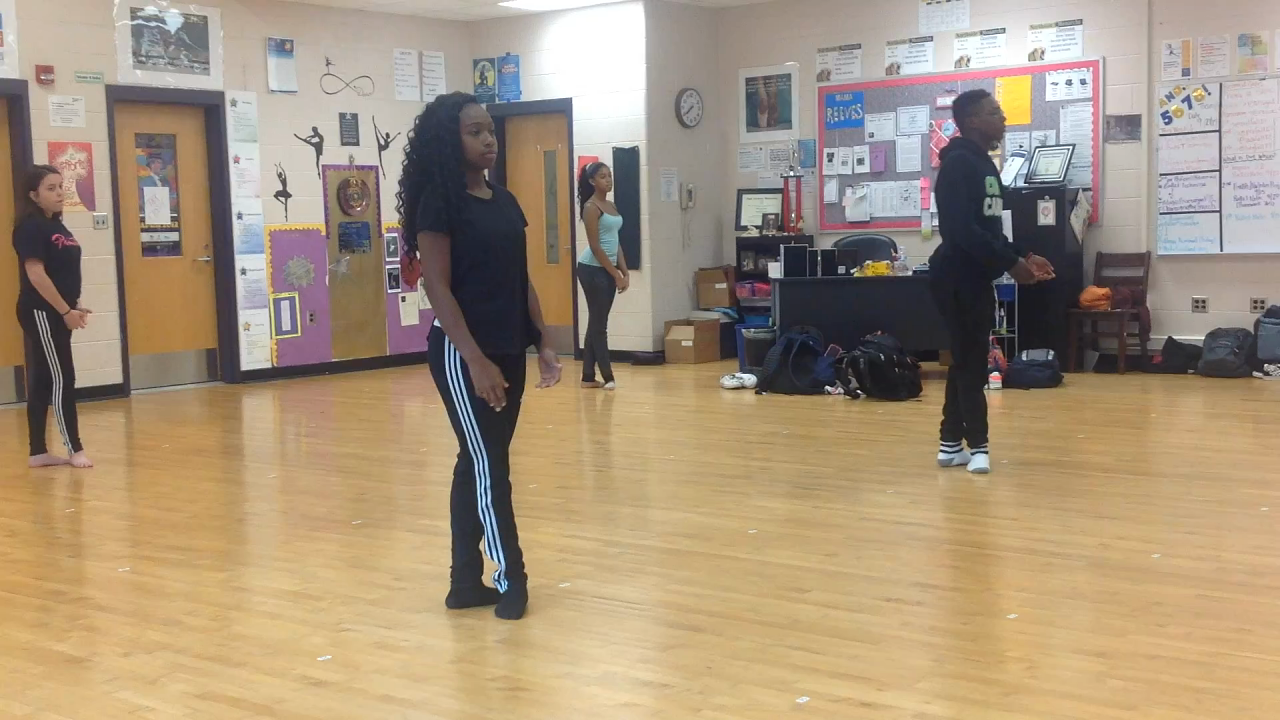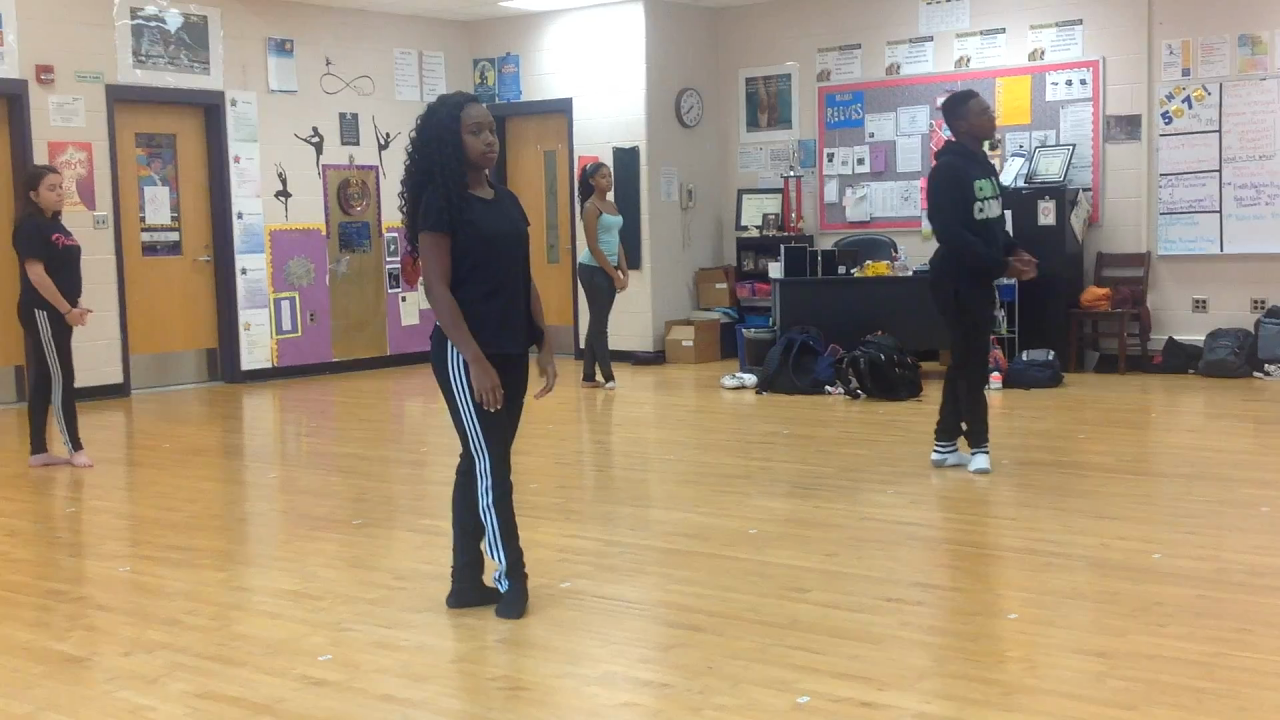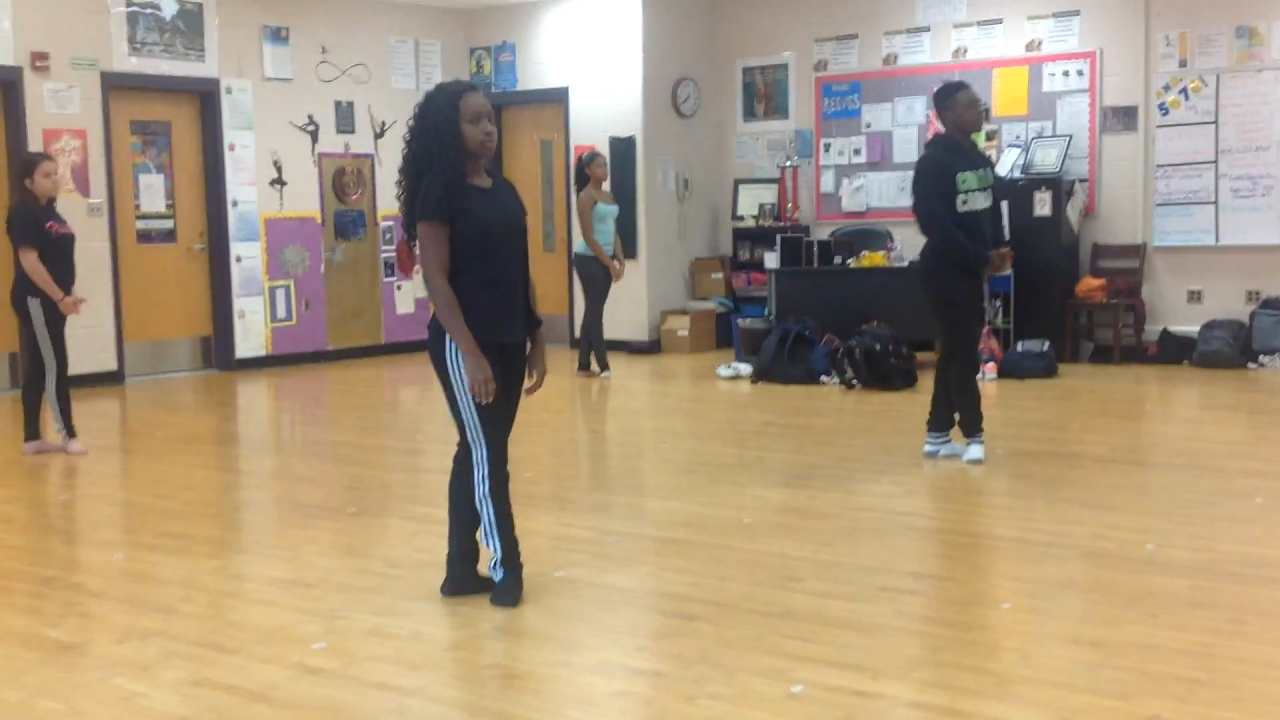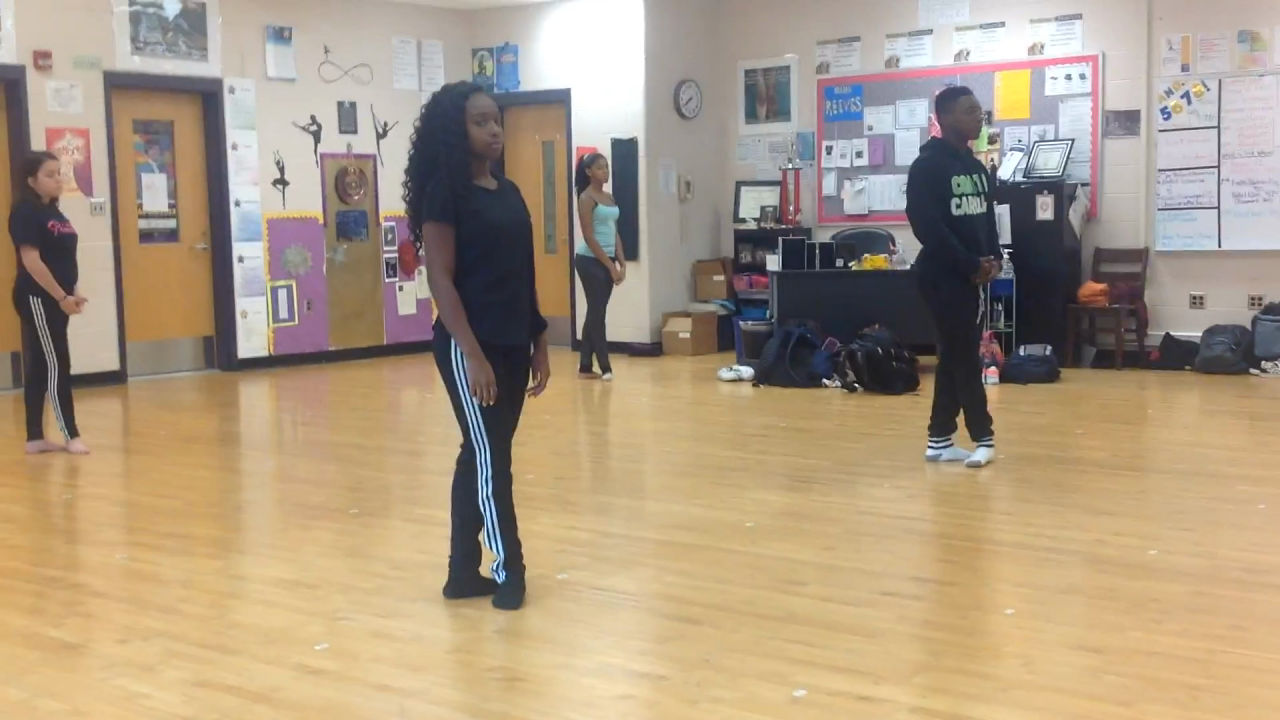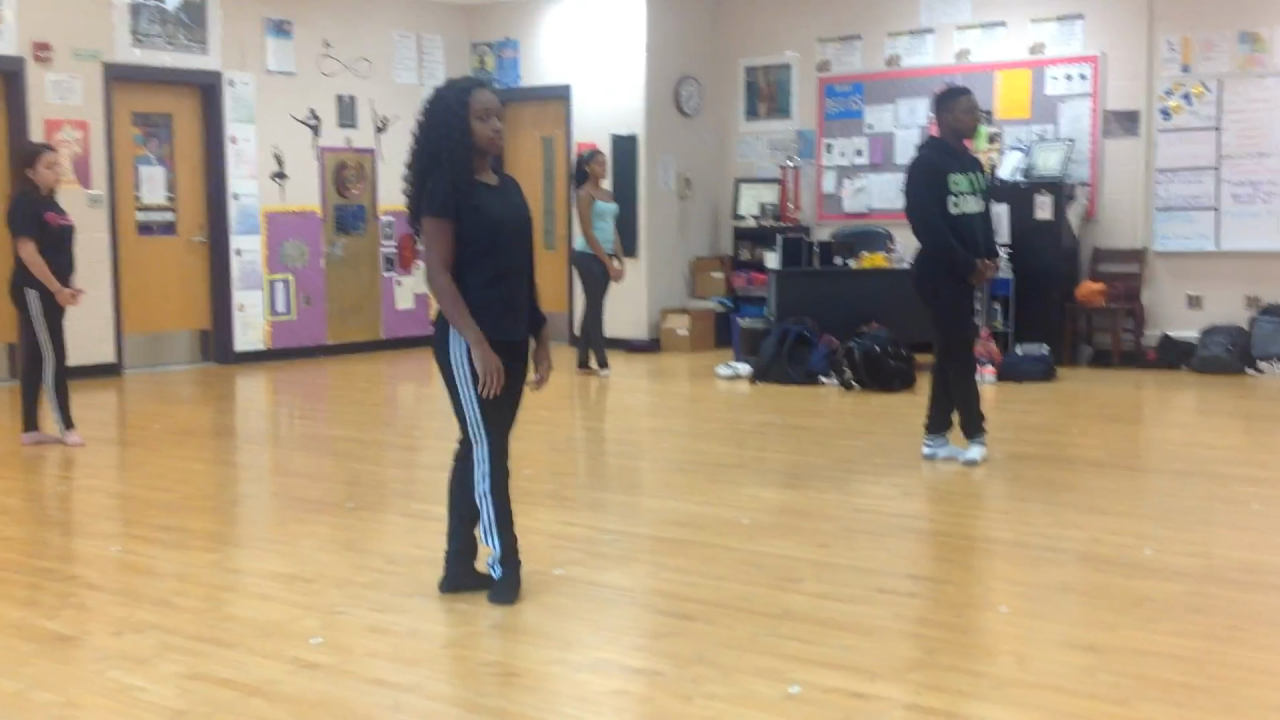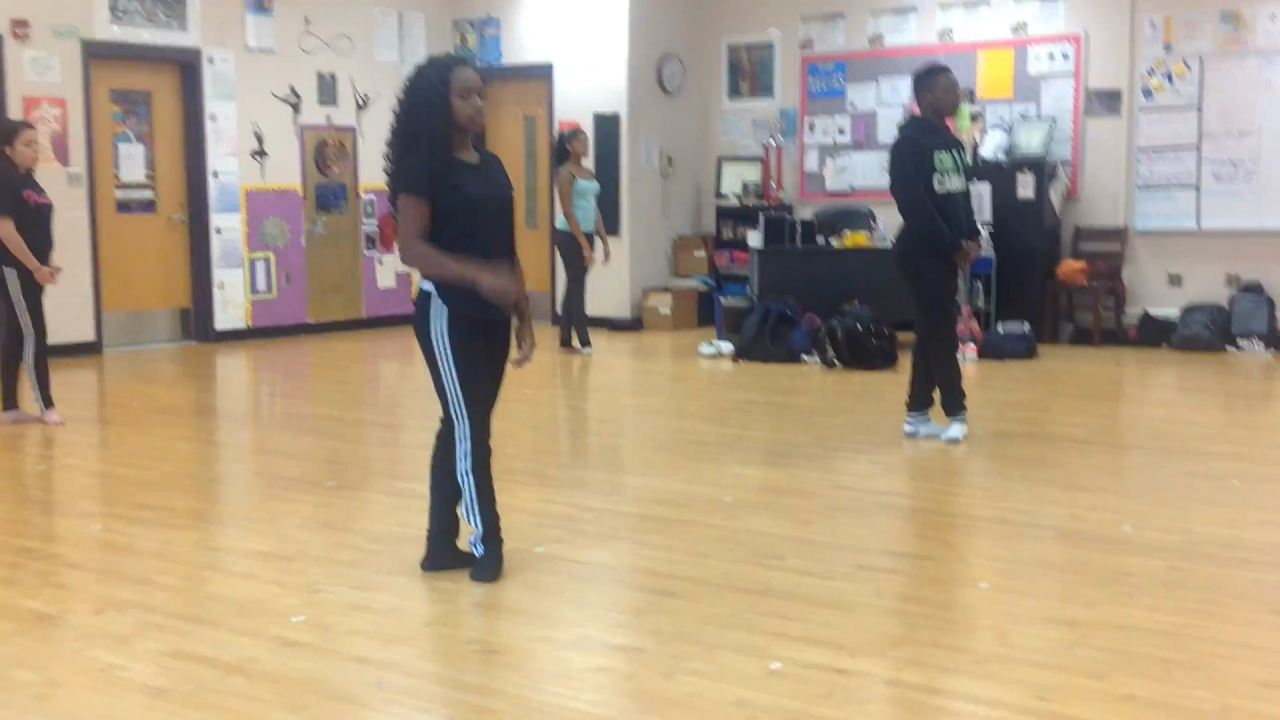
dt=0.2s
person 1, frame 1
left shoulder: (504, 200)
right shoulder: (438, 202)
right elbow: (437, 287)
left wrist: (541, 342)
right wrist: (475, 358)
left hip: (508, 350)
right hip: (462, 352)
left knee: (480, 463)
right knee: (487, 465)
left ankle: (466, 581)
right ankle: (511, 579)
person 1, frame 2
left shoulder: (506, 200)
right shoulder: (440, 203)
right elbow: (437, 288)
left wrist: (542, 345)
right wrist: (475, 359)
left hip: (511, 350)
right hip: (465, 352)
left knee: (481, 463)
right knee: (490, 465)
left ankle: (467, 581)
right ankle: (511, 580)
person 1, frame 3
left shoulder: (504, 190)
right shoulder: (439, 192)
right elbow: (436, 277)
left wrist: (535, 340)
right wrist: (470, 352)
left hip: (509, 340)
right hip: (465, 342)
left knee: (479, 452)
right knee: (487, 453)
left ankle: (461, 569)
right ankle: (505, 568)
person 1, frame 4
left shoulder: (508, 191)
right shoulder: (445, 192)
right elbow: (440, 279)
left wrist: (539, 343)
right wrist: (473, 354)
left hip: (512, 342)
right hip: (470, 343)
left knee: (482, 454)
right knee: (490, 455)
left ankle: (464, 571)
right ankle: (508, 570)
person 1, frame 5
left shoulder: (509, 187)
right shoulder: (445, 188)
right elbow: (439, 275)
left wrist: (540, 337)
right wrist: (476, 345)
left hip: (511, 337)
right hip: (468, 337)
left knee: (479, 449)
right knee: (487, 451)
left ankle: (459, 565)
right ankle: (504, 565)
person 1, frame 6
left shoulder: (491, 164)
right shoulder: (424, 164)
right elbow: (411, 248)
left wrist: (523, 314)
right wrist: (479, 276)
left hip: (492, 314)
right hip: (448, 311)
left knee: (463, 427)
right knee: (469, 429)
left ankle: (441, 543)
right ankle: (486, 543)
person 2, frame 1
left shoulder: (984, 165)
right shoulder: (958, 165)
right elbow: (960, 229)
left wrist: (1020, 255)
right wrist: (1011, 263)
left hip: (976, 277)
right hip: (957, 277)
left knee: (968, 360)
right knee: (972, 361)
left ankle: (952, 442)
right ankle: (976, 444)
person 2, frame 2
left shoulder: (986, 167)
right shoulder: (948, 170)
right elbow: (950, 232)
left wrist: (1014, 254)
right wrist: (1001, 264)
left hip: (979, 278)
right hip: (958, 279)
left knee: (967, 360)
right knee: (972, 361)
left ankle: (946, 443)
right ankle: (977, 444)
person 2, frame 3
left shoulder: (981, 160)
right shoulder: (933, 163)
left elbow: (991, 211)
right elbow: (933, 223)
left wrist: (999, 248)
right wrist: (980, 258)
left hip: (971, 270)
right hip: (947, 270)
left knee: (957, 351)
right knee: (963, 352)
left ankle: (939, 434)
right ankle: (972, 434)
person 2, frame 4
left shoulder: (977, 167)
right shoulder: (928, 165)
left elbow: (987, 216)
right elbow: (927, 226)
left wrist: (992, 257)
right wrist: (970, 264)
left hip: (969, 275)
right hip: (943, 274)
left knee: (955, 355)
right knee: (965, 355)
left ankle: (940, 438)
right ankle: (982, 438)
person 2, frame 5
left shoulder: (972, 164)
right shoulder: (926, 164)
left elbow: (982, 216)
right elbow: (926, 225)
left wrist: (989, 257)
right wrist: (967, 265)
left hip: (965, 274)
right hip: (940, 273)
left knee: (952, 353)
right knee: (960, 353)
left ankle: (936, 436)
right ankle: (975, 435)
person 2, frame 6
left shoulder: (952, 142)
right shoulder: (909, 142)
left elbow: (961, 194)
right elbow: (913, 203)
left wrist: (970, 237)
right wrist: (952, 245)
left hip: (946, 252)
right hip: (923, 251)
left knee: (933, 331)
right knee: (942, 332)
left ankle: (918, 414)
right ankle: (955, 413)
person 3, frame 1
left shoulder: (56, 226)
right shoulder: (30, 227)
right elbow: (36, 275)
left wrist: (75, 306)
right wrist: (66, 311)
left hip: (57, 314)
right hip: (41, 314)
left knee: (43, 381)
right knee: (61, 379)
left ankle: (38, 452)
right ankle: (74, 449)
person 3, frame 2
left shoulder: (55, 225)
right shoulder: (30, 226)
right elbow: (36, 274)
left wrist: (75, 306)
right wrist: (66, 309)
left hip: (57, 313)
right hip: (42, 313)
left knee: (43, 381)
right knee: (60, 379)
left ankle: (39, 451)
right ankle: (74, 449)
person 3, frame 3
left shoulder: (51, 213)
right shoulder: (23, 213)
right elbow: (29, 262)
left wrist: (68, 294)
right wrist: (59, 297)
left hip: (52, 301)
right hip: (36, 300)
left knee: (38, 367)
right knee: (54, 366)
left ankle: (33, 438)
right ankle: (68, 436)
person 3, frame 4
left shoulder: (54, 212)
right shoulder: (26, 212)
right elbow: (31, 260)
left wrist: (72, 294)
right wrist: (61, 297)
left hip: (54, 300)
right hip: (38, 300)
left knee: (40, 367)
right knee: (57, 366)
left ankle: (35, 438)
right ankle: (70, 435)
person 3, frame 5
left shoulder: (51, 204)
right shoulder: (23, 204)
right elbow: (27, 252)
left wrist: (68, 285)
right wrist: (56, 289)
left hip: (51, 292)
right hip: (34, 292)
left knee: (36, 359)
right knee: (52, 358)
left ankle: (30, 429)
right ankle: (65, 428)
person 3, frame 6
left shoulder: (30, 183)
left wrist: (48, 264)
right wrist: (35, 267)
left hip: (30, 271)
right knee: (33, 336)
right ankle: (45, 406)
person 4, frame 1
left shoulder: (611, 206)
right shoulder: (591, 207)
right elbow: (595, 247)
left wrist: (624, 272)
right wrist: (616, 275)
left hip: (607, 270)
right hip: (592, 269)
left knee: (597, 323)
right knee: (598, 323)
left ankle: (588, 376)
right ankle: (607, 376)
person 4, frame 2
left shoulder: (612, 206)
right shoulder: (590, 207)
right elbow: (593, 246)
left wrist: (624, 272)
right wrist: (614, 275)
left hip: (608, 270)
right hip: (593, 269)
left knee: (598, 323)
right knee: (599, 323)
left ankle: (589, 376)
right ankle: (607, 376)
person 4, frame 3
left shoulder: (608, 196)
right shoulder: (585, 197)
left elbow: (613, 231)
right elbow: (588, 235)
left wrist: (620, 261)
right wrist: (610, 264)
left hip: (604, 259)
right hip: (589, 259)
left knee: (593, 312)
right knee: (594, 311)
left ankle: (584, 365)
right ankle: (603, 365)
person 4, frame 4
left shoulder: (609, 197)
right shoulder: (586, 198)
left elbow: (614, 233)
right elbow: (589, 237)
left wrist: (621, 263)
right wrist: (610, 266)
left hip: (606, 260)
right hip: (590, 260)
left knee: (595, 313)
right knee: (597, 313)
left ankle: (586, 367)
right ankle: (605, 367)
person 4, frame 5
left shoulder: (608, 194)
right shoulder: (584, 194)
right elbow: (587, 232)
left wrist: (619, 259)
right wrist: (608, 262)
left hip: (604, 256)
right hip: (588, 256)
left knee: (593, 309)
right knee: (595, 309)
left ankle: (584, 362)
right ankle: (602, 363)
person 4, frame 6
left shoulder: (589, 173)
right shoulder: (565, 173)
right elbow: (568, 211)
left wrist: (604, 240)
right wrist: (584, 245)
left hip: (586, 234)
right hip: (570, 235)
left knee: (574, 287)
right knee: (577, 288)
left ankle: (565, 341)
right ankle: (584, 342)
